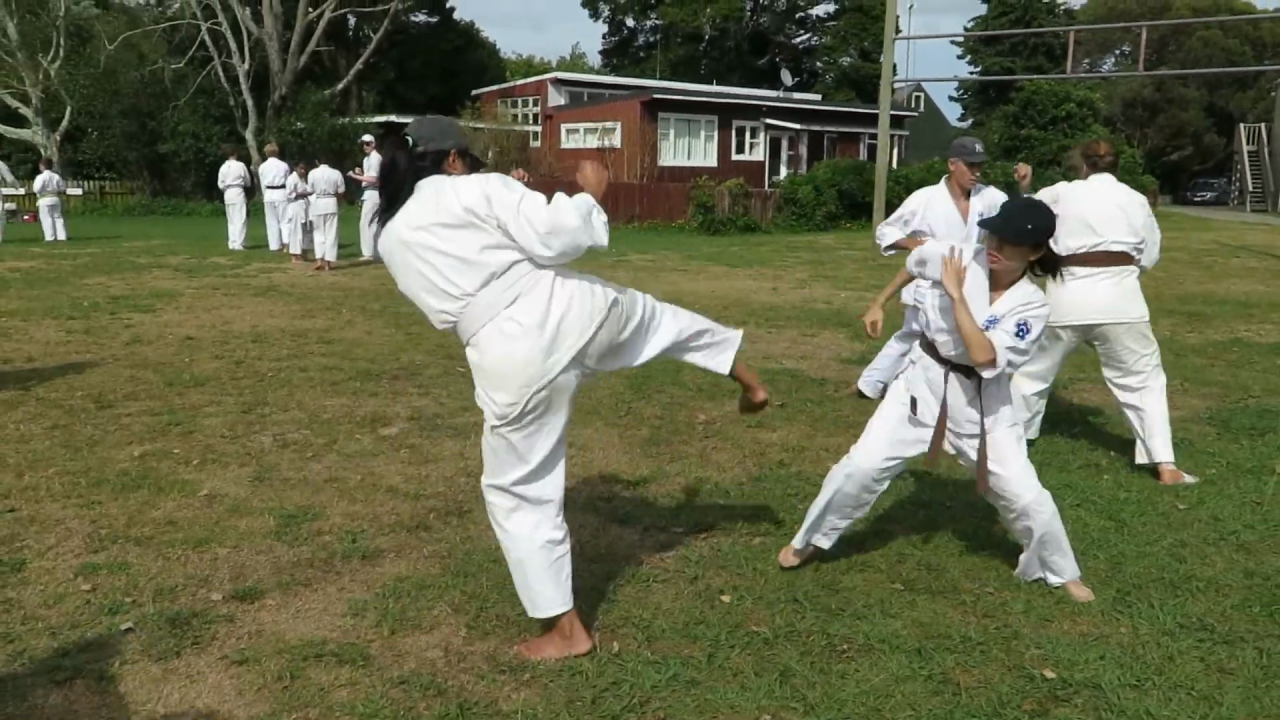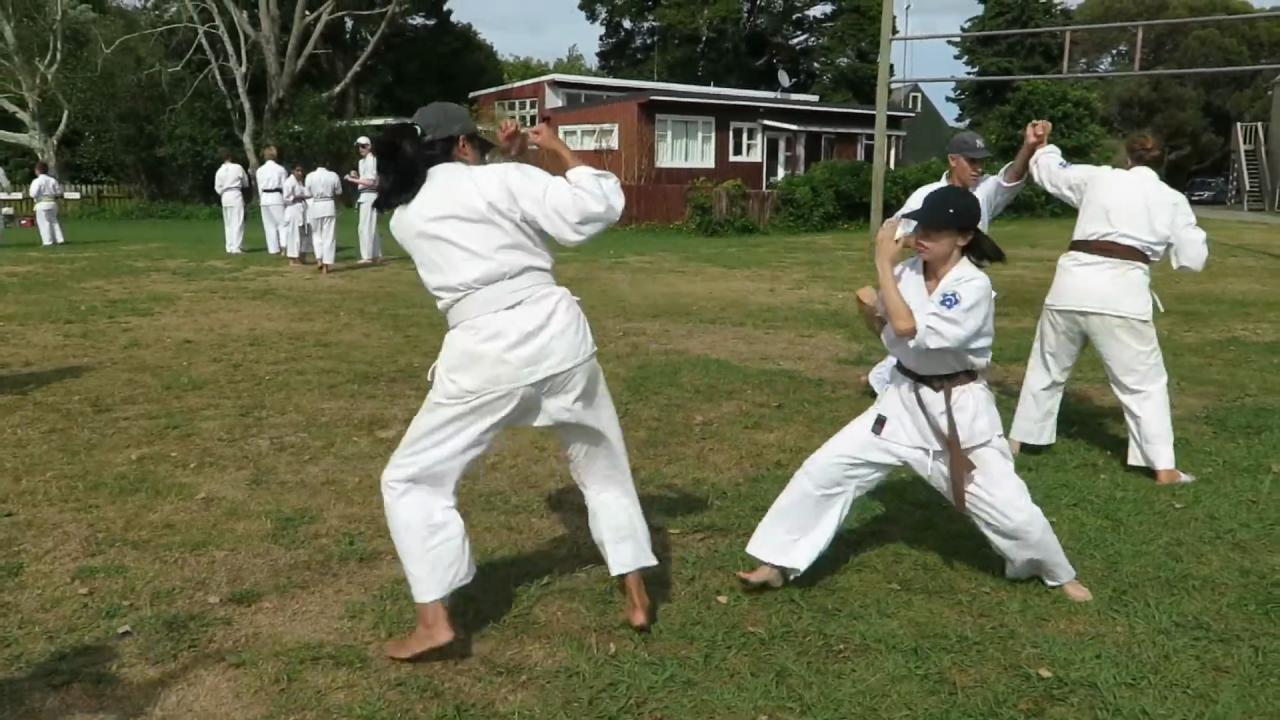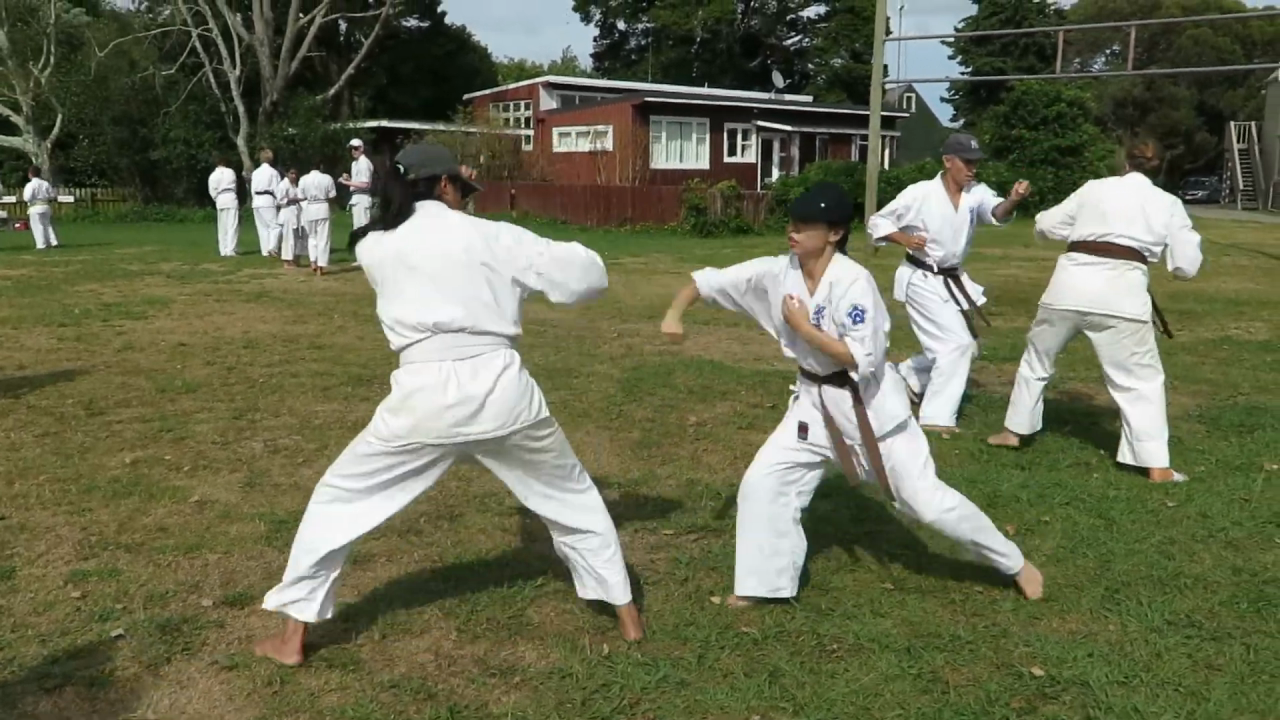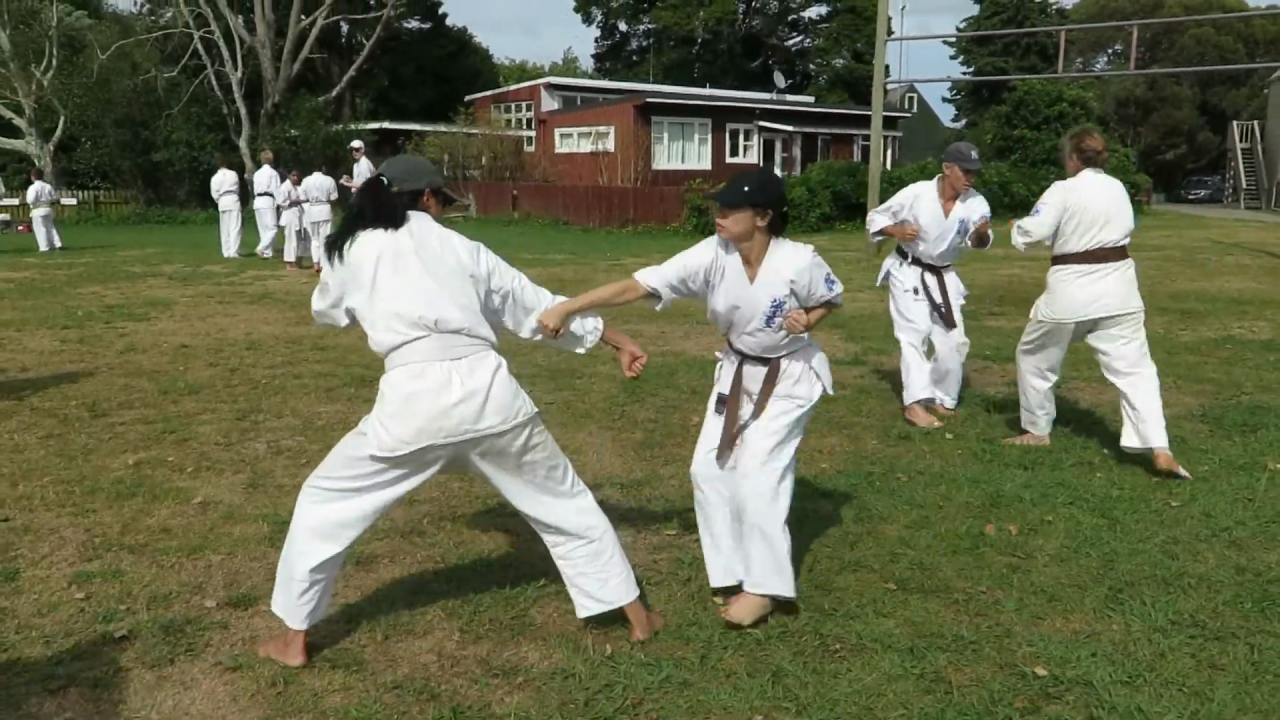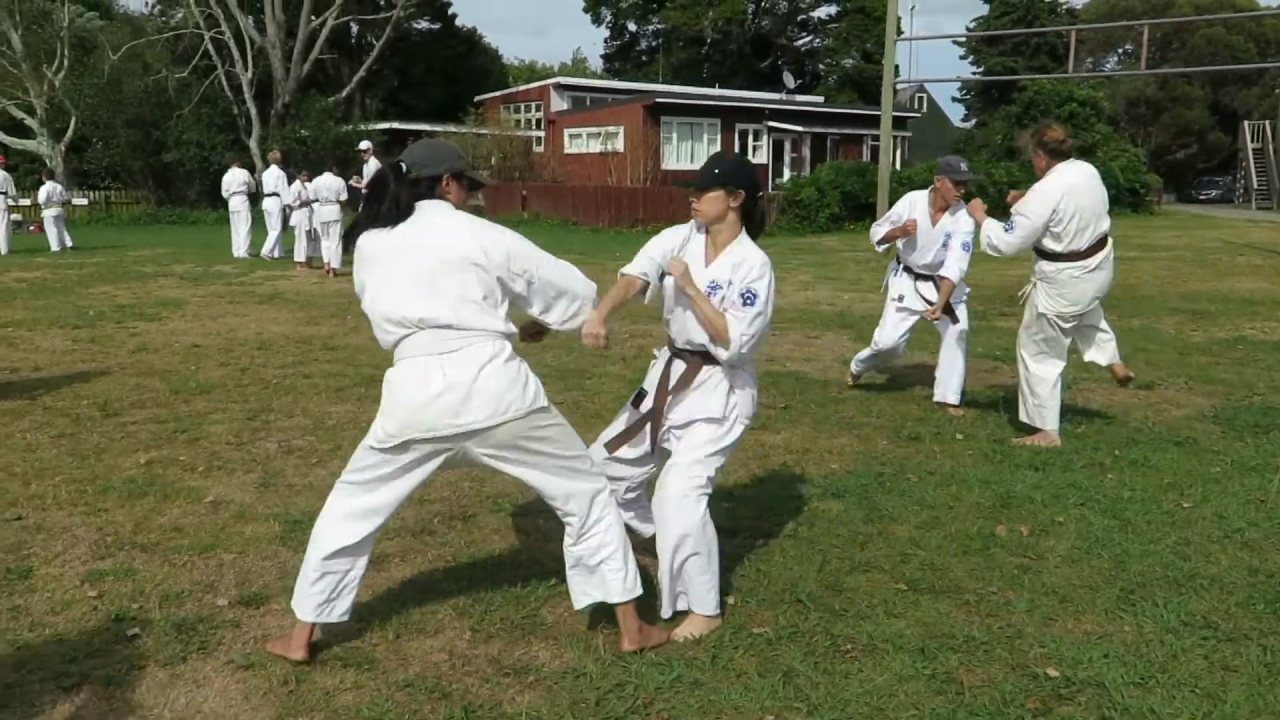
dt=0.2s
person 1, frame 1
left shoulder: (391, 240)
right shoulder: (480, 189)
right elbow: (558, 235)
right wrist: (592, 191)
left hip: (512, 360)
right hip: (571, 309)
left knee: (518, 494)
right knee: (667, 321)
left ankle: (567, 629)
right ankle: (747, 378)
person 1, frame 2
left shoulder: (404, 215)
right shoulder: (502, 178)
right elbow: (599, 207)
left wrist: (496, 153)
right wrist: (561, 152)
left hip: (488, 353)
right hip: (556, 328)
left knee: (411, 482)
right knee: (601, 464)
left ankle: (435, 620)
right ankle: (637, 599)
person 1, frame 3
left shoulder: (373, 246)
right shoulder: (491, 235)
right elbow: (581, 275)
left wrist: (450, 202)
left hip: (425, 397)
right hip: (503, 388)
left knee: (340, 498)
right knee: (570, 495)
left ankle: (292, 636)
right ankle: (628, 616)
person 1, frame 4
left shoulder: (351, 247)
right shoulder: (466, 250)
left elbow: (329, 312)
right elbow: (539, 307)
right wrist: (618, 339)
left hip: (417, 399)
right hip: (491, 391)
left knee: (324, 502)
right knee: (565, 502)
left ankle: (294, 638)
right ankle: (637, 615)
person 1, frame 5
left shoulder: (370, 241)
right shoulder: (487, 235)
right elbow: (575, 292)
right wrist: (536, 324)
left hip: (416, 393)
right hip: (494, 384)
left knee: (351, 503)
right knee: (585, 490)
left ankle: (301, 635)
right ankle: (631, 625)
person 2, frame 1
left shoulder: (1032, 305)
right shoulder: (959, 258)
left elbow: (985, 358)
right elbow: (917, 258)
left wrist: (955, 293)
left hip: (982, 399)
right hip: (926, 380)
left knee: (1026, 496)
right knee: (862, 466)
left ankle: (1059, 572)
right ankle: (810, 540)
person 2, frame 2
left shoulder: (974, 288)
right shoulder: (908, 270)
left elbow: (909, 330)
right elbow: (882, 329)
left wrist: (882, 266)
right wrist: (870, 305)
left hip: (960, 409)
right hip: (904, 400)
left knee: (1014, 512)
right knee: (826, 469)
left ankle: (1058, 574)
right ankle: (776, 563)
person 2, frame 3
left shoulder: (855, 282)
right shoulder: (779, 271)
left elbow: (862, 360)
right elbow: (706, 280)
left wrist: (806, 330)
right wrist: (675, 313)
left hip: (868, 401)
right hip: (816, 399)
left knee: (928, 500)
right knee: (764, 483)
left ankle: (1013, 563)
right ankle: (766, 581)
person 2, frame 4
left shoulder: (799, 261)
right shoulder: (711, 254)
left elbow: (833, 297)
right elbow: (644, 284)
left wrist: (806, 320)
right wrist: (567, 307)
left hip: (791, 377)
right hip: (740, 374)
left knee: (760, 480)
right knee: (711, 471)
left ankle: (764, 587)
right ankle: (736, 576)
person 2, frame 5
left shoulder: (753, 266)
right shoulder: (681, 238)
left elbow: (732, 342)
right elbow: (636, 277)
left wrist: (691, 290)
right wrist: (599, 313)
left hip: (721, 390)
right hip: (671, 374)
left knee: (680, 496)
right knee: (610, 460)
left ankle: (703, 608)
right ankle: (652, 530)
person 3, frame 1
left shoulder: (1063, 193)
right shoulder: (1137, 200)
right elbow: (1148, 258)
left hip: (1067, 296)
right hip: (1118, 297)
left knee: (1032, 370)
right knee: (1144, 380)
right ankle: (1166, 467)
person 3, frame 2
left shoulder: (1097, 178)
right shoulder: (1173, 200)
left elbow: (1047, 171)
right elbow: (1193, 260)
left wrist: (1042, 145)
left hip: (1073, 284)
right hip: (1122, 291)
left knee: (1048, 366)
right knee: (1143, 379)
left ankle: (1017, 440)
right ankle: (1164, 467)
person 3, frame 3
left shoulder: (1095, 188)
right shoulder: (1168, 204)
left elbow: (1046, 225)
right elbow: (1186, 266)
left wrist: (1074, 228)
left hip: (1070, 285)
right hip: (1121, 292)
left knee: (1037, 358)
right knee: (1140, 379)
left ankle: (1014, 430)
right ankle: (1157, 466)
person 3, frame 4
left shoulder: (1063, 191)
right shoulder: (1116, 189)
left elbow: (1031, 233)
left wrist: (1017, 227)
left hip: (1068, 293)
right hip: (1115, 290)
left knee: (1034, 359)
right knee: (1134, 371)
left ankle: (1038, 432)
right ankle: (1161, 453)
person 3, frame 5
left shoulder: (1046, 191)
right shoulder: (1087, 172)
left elbow: (1006, 242)
left wrist: (979, 216)
right wrist: (1028, 199)
left hip: (1062, 283)
right hip: (1097, 268)
left knee: (1040, 355)
right knee: (1088, 319)
left ankle: (1047, 432)
right ankle: (1115, 365)
person 4, frame 1
left shoulder: (988, 197)
right shoulder: (924, 199)
right elbow: (885, 232)
left wrist: (1023, 187)
right wrist: (912, 244)
left knee: (908, 339)
left ankle: (870, 384)
person 4, frame 2
left shoulder: (988, 190)
right shoulder: (926, 196)
left elbow: (1012, 177)
right elbow: (894, 229)
left wrist: (1029, 148)
right wrist: (914, 242)
left ankle: (879, 379)
person 4, frame 3
left shoulder: (978, 192)
right shoulder: (917, 194)
left elbow: (997, 212)
right elbow: (877, 223)
left wrist: (1014, 199)
right wrist: (903, 238)
left hip: (952, 279)
right hip: (922, 280)
left knee: (959, 346)
right knee: (955, 344)
left ankle: (909, 376)
right ankle: (936, 417)
person 4, frame 4
left shoulder: (975, 202)
right shoulder: (916, 193)
left elbow: (978, 242)
right elbow: (876, 217)
left wrist: (981, 232)
right wrist: (896, 231)
left hip: (941, 277)
right hip: (907, 271)
left knee: (955, 340)
right knee: (915, 332)
left ankle: (942, 399)
right ankle: (915, 403)
person 4, frame 5
left shoulder: (964, 218)
right shoulder: (911, 201)
left elbow: (956, 264)
right elbow: (877, 232)
left wrist: (941, 304)
right wrist: (898, 232)
left hip: (942, 283)
right hip: (906, 278)
left knee: (956, 332)
right knee: (889, 338)
left ankle: (948, 398)
right ankle: (859, 367)
